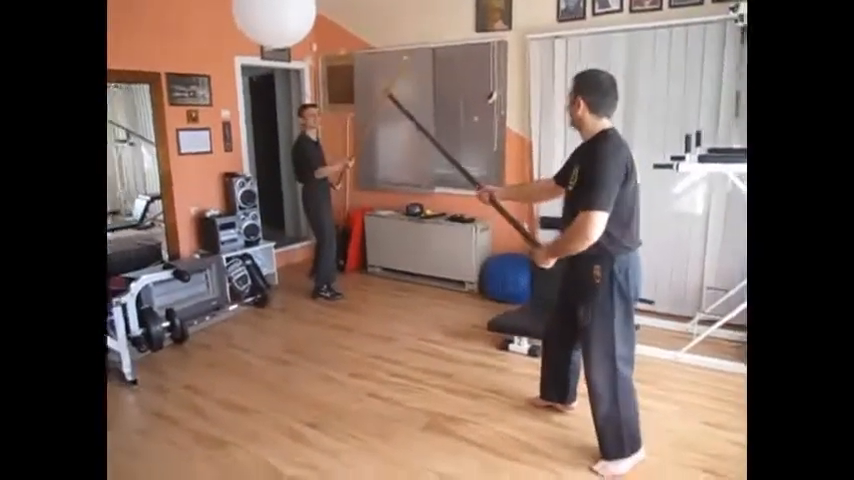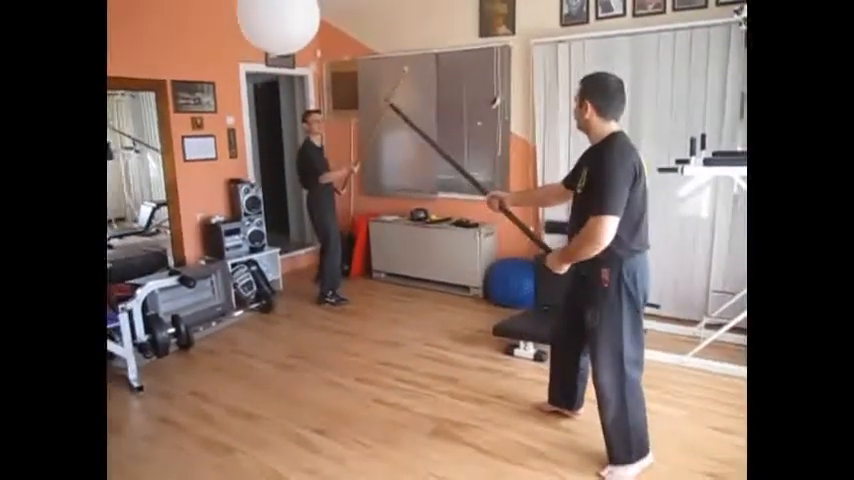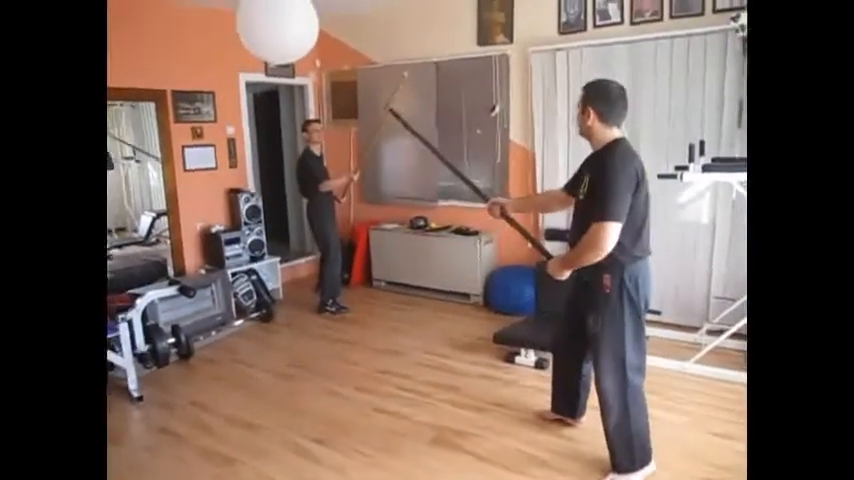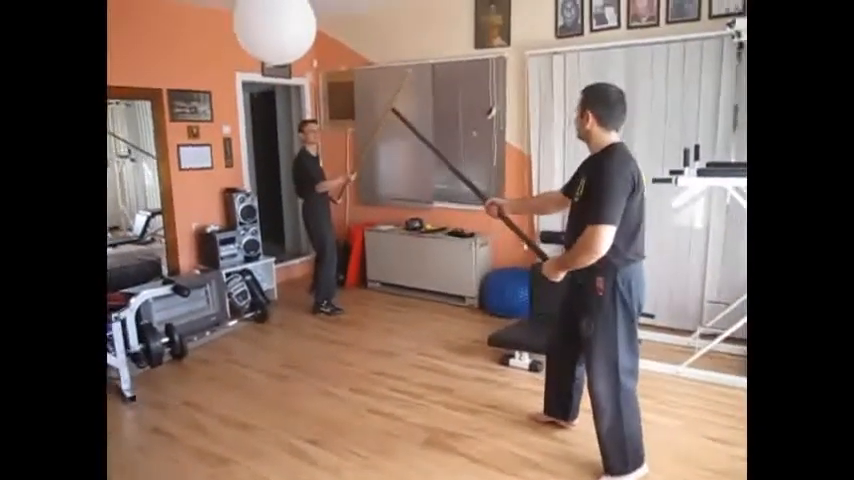
dt=0.2s
person 1, frame 1
left shoulder: (608, 153)
right shoulder: (589, 150)
left elbow: (589, 230)
right elbow: (553, 187)
left wrist: (549, 253)
right wrist: (501, 192)
left hip: (609, 268)
right hip: (586, 264)
left knee: (606, 359)
right knee: (560, 332)
right ankle: (559, 395)
person 1, frame 2
left shoulder: (616, 157)
right shoulder: (597, 153)
left elbow: (600, 234)
right elbow: (561, 191)
left wrist: (562, 258)
right wrist: (510, 198)
left hip: (616, 272)
right hip: (594, 269)
left knee: (613, 363)
right knee: (567, 336)
right ankle: (566, 400)
person 1, frame 3
left shoulder: (618, 163)
right shoulder: (598, 160)
left elbow: (603, 240)
right elbow: (563, 197)
left wrist: (564, 264)
right wrist: (511, 204)
left hip: (618, 279)
right hip: (595, 275)
left knee: (617, 370)
right knee: (569, 343)
right ankle: (568, 408)
person 1, frame 4
left shoulder: (615, 167)
right shoulder: (596, 163)
left elbow: (597, 243)
right elbow: (560, 199)
left wrist: (558, 266)
right wrist: (509, 205)
left hip: (612, 282)
right hip: (590, 278)
left knee: (609, 373)
right knee: (563, 345)
right ankle: (561, 410)
person 2, frame 1
left shoulder: (314, 141)
right shoulder: (302, 145)
right elbow: (316, 172)
left wrist: (330, 181)
right wrist: (341, 166)
left hip: (321, 193)
right hip: (314, 195)
left knee: (325, 238)
right knee: (328, 239)
left ankle: (318, 273)
right ankle: (322, 286)
person 2, frame 2
left shoulder: (318, 147)
right shoulder: (307, 151)
right elbow: (321, 177)
left wrist: (334, 187)
right wrist: (346, 171)
left hip: (325, 199)
right hip: (318, 201)
left knee: (328, 243)
right knee: (333, 245)
left ankle: (323, 278)
right ankle: (327, 292)
person 2, frame 3
left shoulder: (317, 156)
right shoulder: (307, 159)
right elbow: (321, 185)
left wrist: (334, 195)
right wrist: (346, 179)
left hip: (325, 208)
right hip: (318, 210)
left knee: (329, 252)
right knee: (333, 254)
left ankle: (323, 288)
right ankle: (328, 301)
person 2, frame 4
left shoulder: (313, 157)
right shoulder: (303, 160)
right elbow: (318, 186)
left wrist: (330, 195)
right wrist: (343, 180)
left hip: (320, 208)
right hip: (314, 210)
left knee: (324, 253)
right knee: (328, 254)
left ankle: (318, 288)
right ankle: (322, 301)
